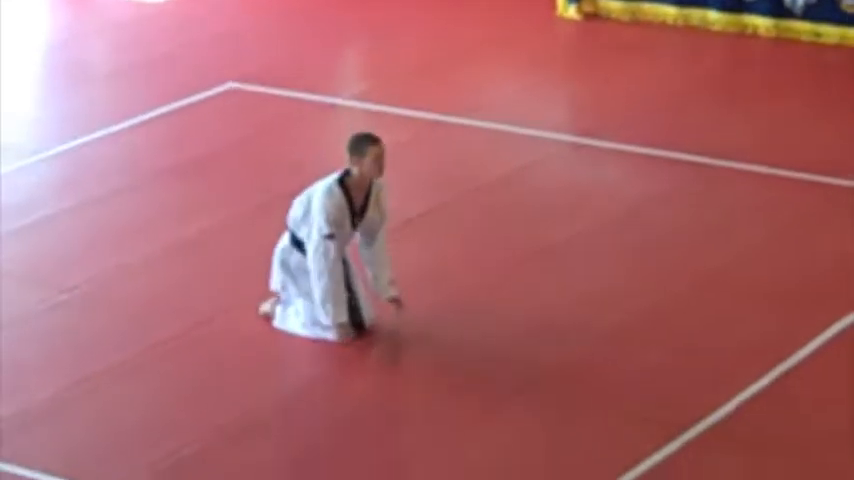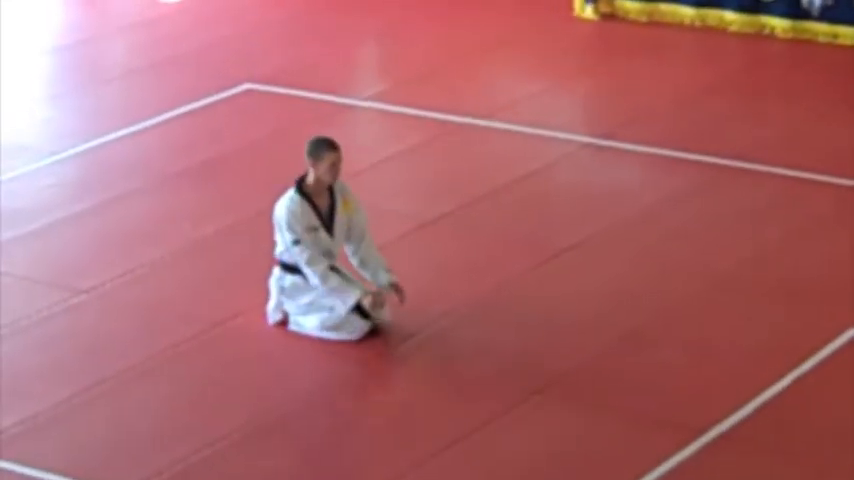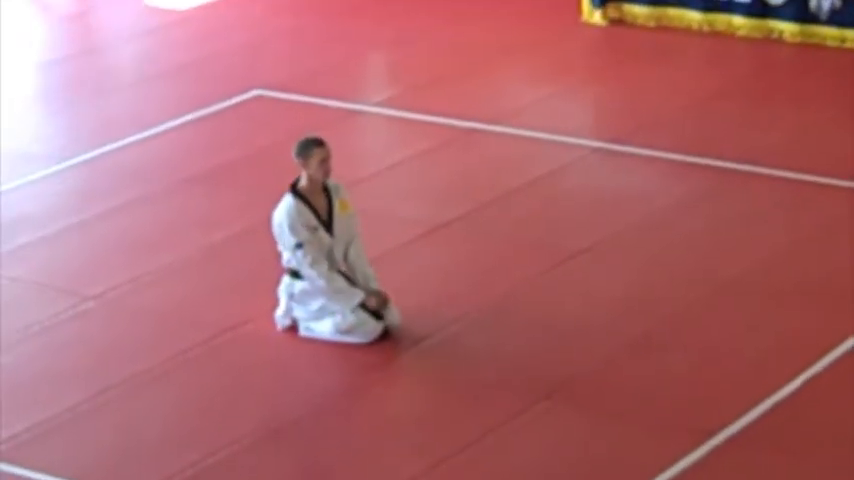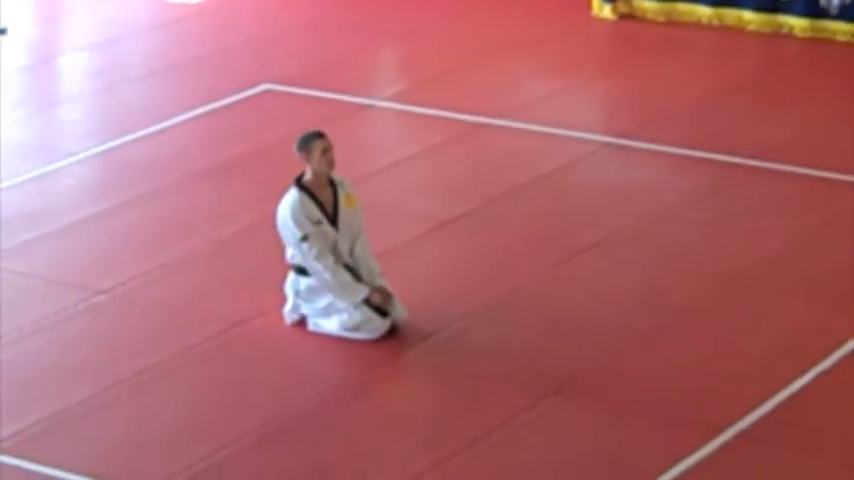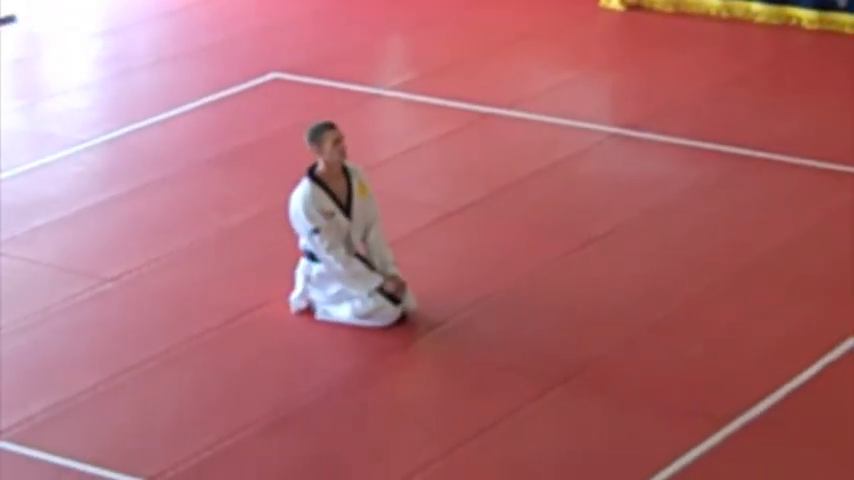
dt=0.5s
person 1, frame 1
left shoulder: (375, 187)
right shoulder: (328, 198)
left elbow: (372, 242)
right elbow: (322, 262)
left wrist: (387, 288)
right wrist: (337, 318)
left hip: (334, 253)
right hip: (300, 256)
left knee: (362, 320)
right knee: (337, 330)
left ankle: (292, 293)
right ankle: (278, 309)
person 1, frame 2
left shoulder: (341, 192)
right shoulder: (290, 209)
left elbow: (360, 241)
right elbow: (311, 266)
left wrist: (385, 279)
right wrist: (359, 296)
left hip: (327, 270)
right hip: (296, 281)
left knee: (377, 315)
right knee: (357, 325)
right ankle: (292, 315)
person 1, frame 3
left shoulder: (336, 192)
right shoulder: (289, 214)
left elbow: (353, 245)
right elbow: (313, 270)
left wrist: (371, 287)
right wrist: (362, 298)
left hip: (336, 277)
right hip: (309, 288)
left knee: (389, 318)
right knee: (370, 328)
right ankle: (301, 318)
person 1, frame 4
left shoulder: (342, 188)
right shoulder: (293, 208)
left elbow: (358, 240)
right elbow: (318, 263)
left wrist: (375, 283)
right wrist: (365, 294)
left hip: (344, 271)
right hip: (314, 284)
left knee: (396, 314)
right knee: (377, 324)
left ankle: (318, 309)
right ankle: (307, 312)
person 1, frame 5
left shoulder: (355, 176)
right shoulder: (306, 199)
left elbow: (372, 228)
right elbow: (331, 255)
left wrist: (389, 271)
right wrist: (380, 282)
left hip: (352, 260)
right hip: (326, 271)
left knee: (406, 304)
right knee: (388, 311)
right ankle: (318, 301)
